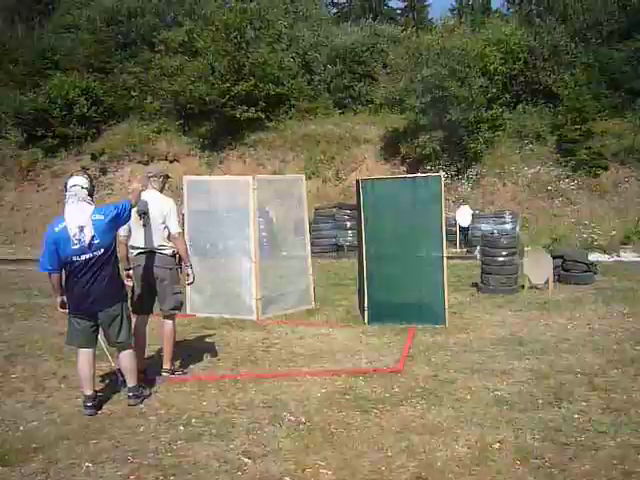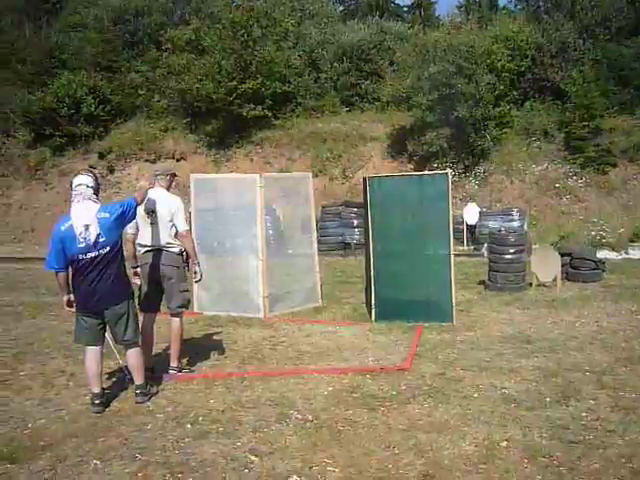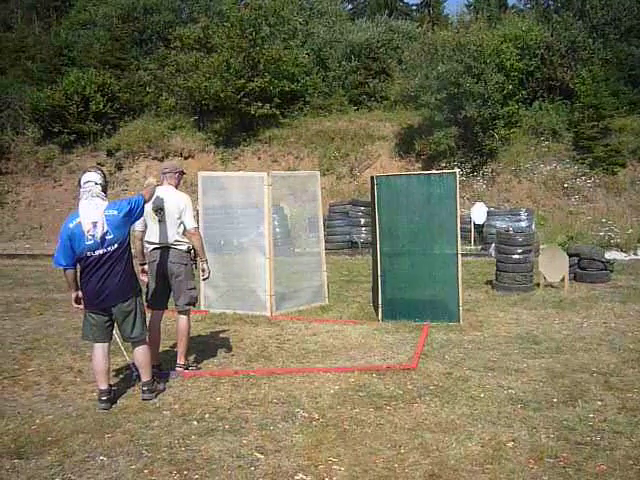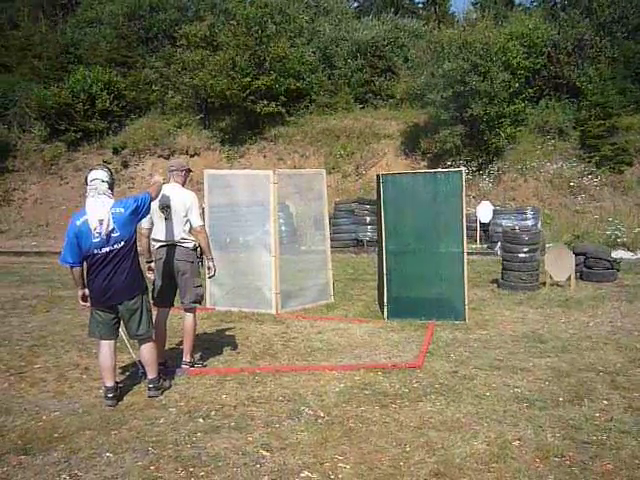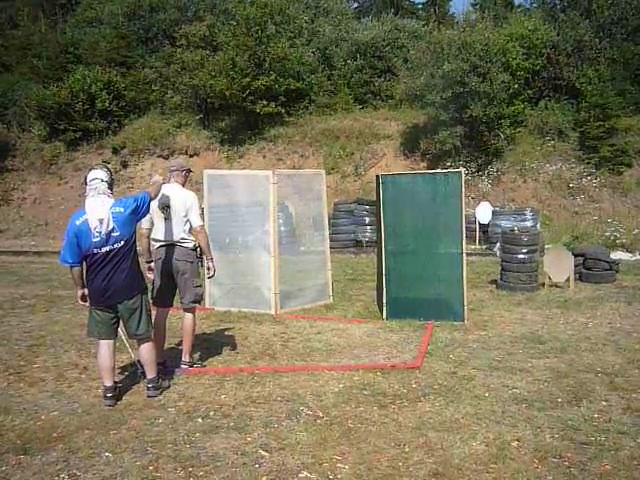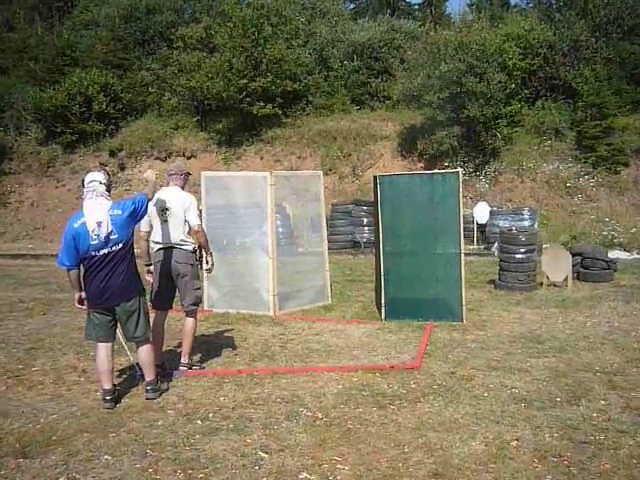
dt=0.5s
person 1, frame 1
left shoulder: (55, 228)
right shoulder: (106, 215)
left elbow: (53, 270)
right elbow: (131, 202)
left wrist: (59, 295)
right wrist: (136, 189)
left hip: (78, 300)
right hip: (111, 296)
left knee: (85, 348)
right knee: (124, 344)
left ankle: (89, 400)
right ankle: (134, 391)
person 1, frame 2
left shoulder: (62, 227)
right shoulder: (112, 213)
left elbow: (60, 269)
right elbow: (137, 200)
left wrist: (66, 293)
right wrist: (144, 187)
left hip: (86, 298)
right hip: (117, 294)
left knee: (92, 346)
right knee: (131, 342)
left ankle: (97, 398)
right ankle: (141, 389)
person 1, frame 3
left shoulder: (70, 224)
right shoulder: (119, 211)
left elbow: (68, 266)
right elbow: (144, 197)
left wrist: (74, 290)
right wrist: (152, 185)
left hip: (94, 296)
right hip: (125, 291)
left knee: (100, 343)
right knee: (138, 339)
left ankle: (104, 394)
right ankle: (148, 385)
person 1, frame 4
left shoulder: (77, 221)
right shoulder: (126, 208)
left elbow: (75, 263)
right elbow: (151, 195)
left wrist: (81, 288)
right wrist: (158, 182)
left hip: (100, 292)
right hip: (131, 289)
left knee: (106, 340)
right knee: (145, 336)
left ankle: (110, 391)
right ankle: (154, 383)
person 1, frame 5
left shoulder: (77, 221)
right shoulder: (126, 208)
left elbow: (74, 263)
right elbow: (150, 195)
left wrist: (80, 288)
right wrist: (157, 183)
left hip: (99, 293)
right hip: (131, 289)
left knee: (105, 341)
right knee: (143, 336)
left ankle: (109, 391)
right ankle: (153, 382)
person 1, frame 6
left shoulder: (75, 224)
right shoulder: (124, 211)
left elbow: (71, 266)
right elbow: (147, 197)
left wrist: (78, 291)
right wrist: (151, 181)
left hip: (97, 295)
right hip: (128, 291)
left knee: (103, 344)
right knee: (142, 339)
left ankle: (108, 394)
right ankle: (152, 385)
person 2, frame 1
right shoulder: (166, 202)
left elbow: (122, 240)
right elbow: (176, 236)
left wrist: (127, 267)
right wrist: (188, 265)
left hip: (139, 261)
right hip: (163, 260)
left knee: (141, 317)
right knee: (168, 315)
left ankle: (139, 367)
right ankle: (167, 366)
person 2, frame 2
right shoulder: (173, 200)
left elbow: (130, 238)
right elbow: (184, 234)
left wrist: (134, 265)
right wrist: (195, 262)
left hip: (147, 259)
right hip: (170, 258)
left knee: (148, 315)
right knee: (176, 313)
left ankle: (147, 364)
right ankle: (175, 364)
person 2, frame 3
right shoulder: (181, 198)
left elbow: (137, 235)
right elbow: (192, 232)
left wrist: (141, 263)
right wrist: (203, 260)
left hip: (154, 257)
right hip: (178, 256)
left knee: (156, 312)
right knee: (183, 311)
left ankle: (154, 362)
right ankle: (181, 361)
person 2, frame 4
left shoulder: (153, 197)
right shoulder: (188, 196)
left elbow: (144, 233)
right elbow: (199, 230)
left wrist: (148, 260)
right wrist: (209, 258)
left hip: (161, 254)
right hip: (184, 253)
left knee: (162, 309)
right knee: (189, 309)
left ankle: (160, 359)
right ankle: (187, 359)
person 2, frame 5
left shoulder: (153, 197)
right shoulder: (188, 196)
left elbow: (144, 233)
right elbow: (198, 230)
left wrist: (148, 260)
right wrist: (209, 259)
left hip: (161, 255)
right hip: (184, 254)
left knee: (161, 309)
right knee: (189, 309)
left ankle: (159, 359)
right ankle: (186, 359)
person 2, frame 6
left shoulder: (153, 200)
right shoulder: (186, 198)
left elbow: (143, 236)
right elbow: (197, 229)
left wrist: (148, 264)
right wrist: (208, 253)
left hip: (161, 258)
right hip: (184, 256)
left knee: (160, 312)
right knee: (191, 312)
left ankle: (157, 361)
right ankle: (185, 360)
